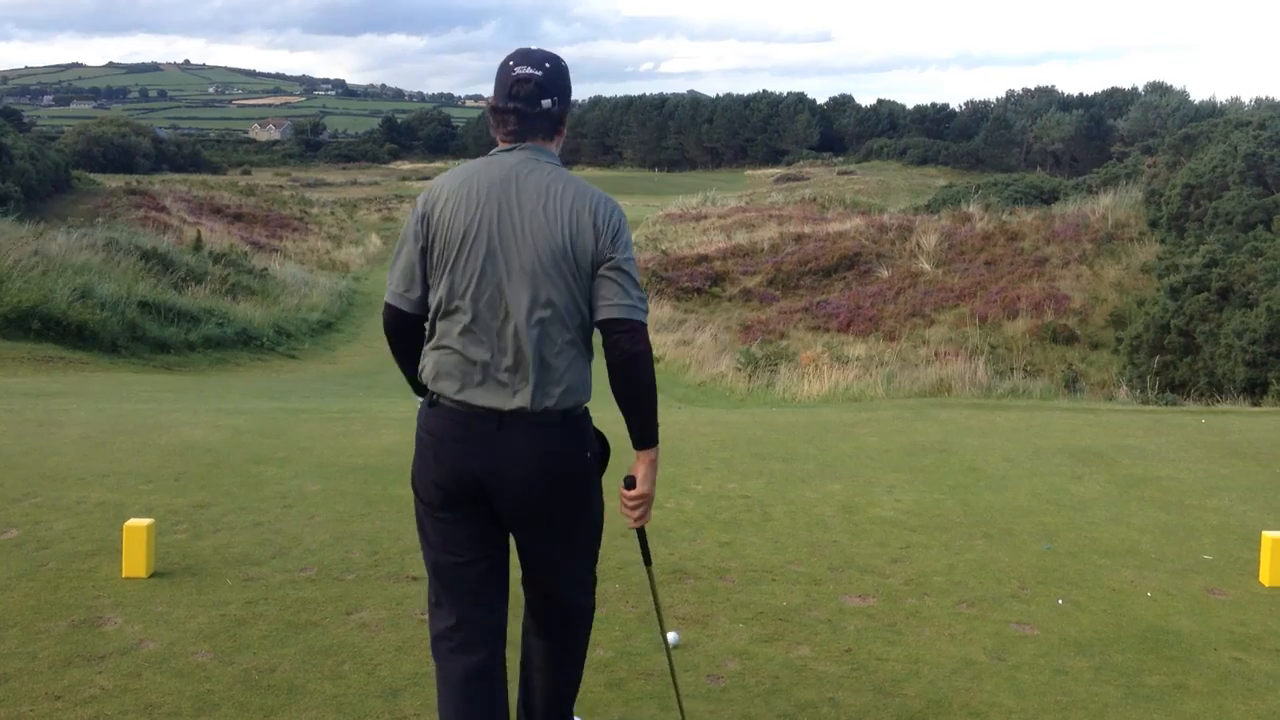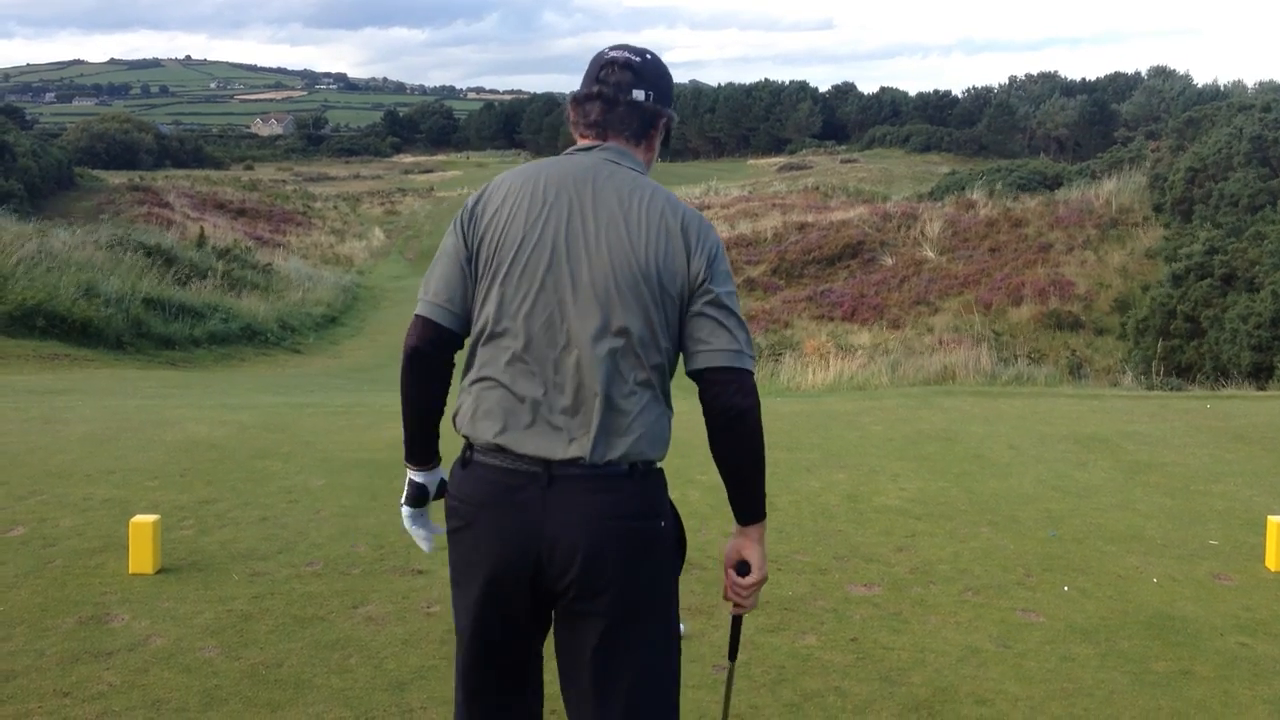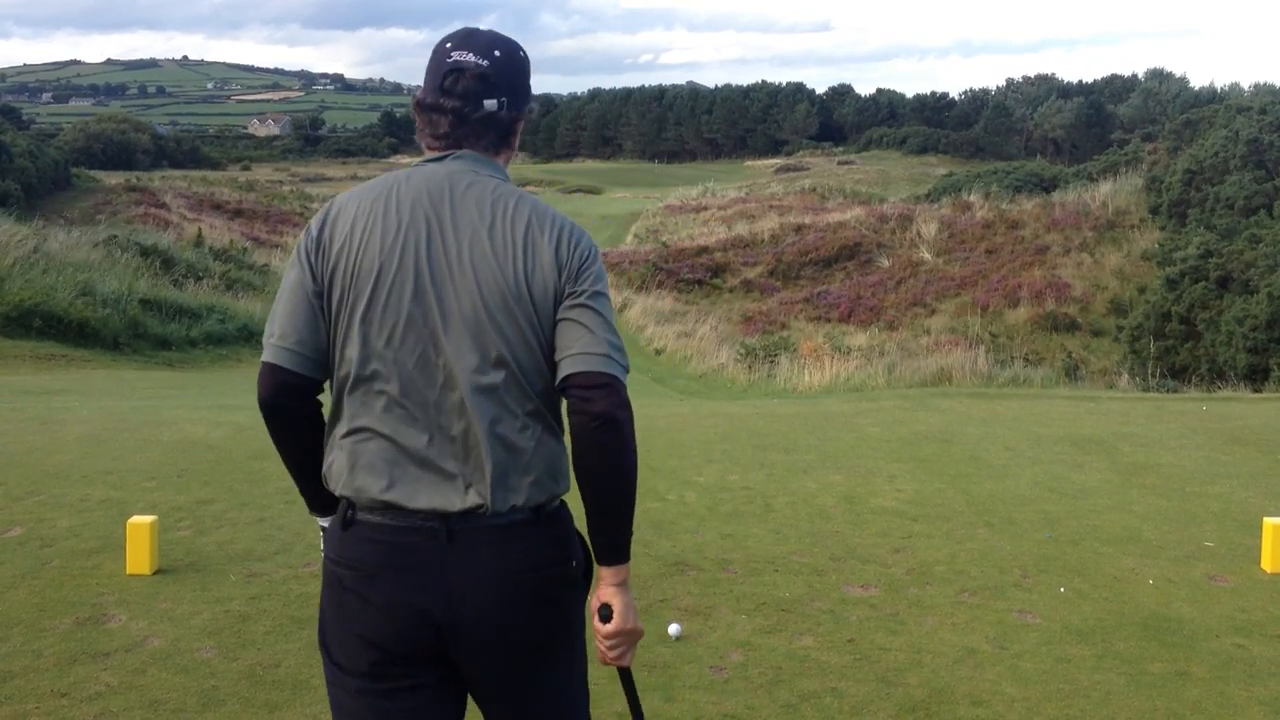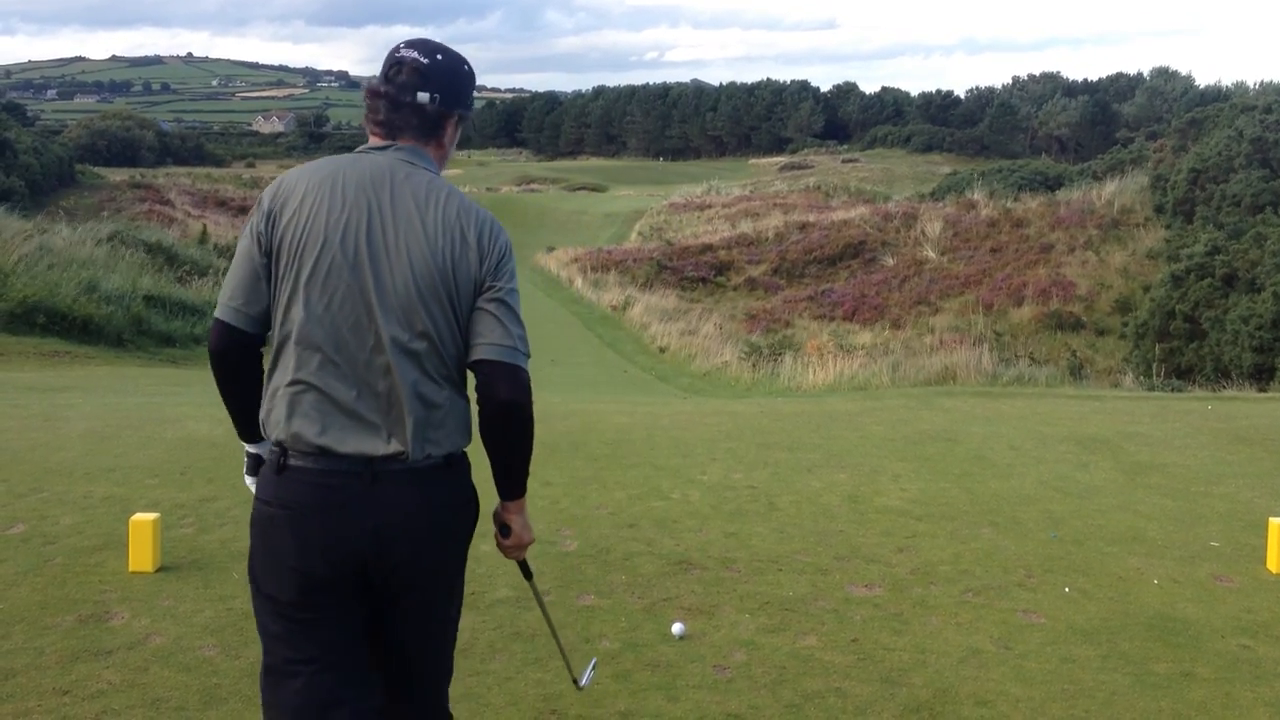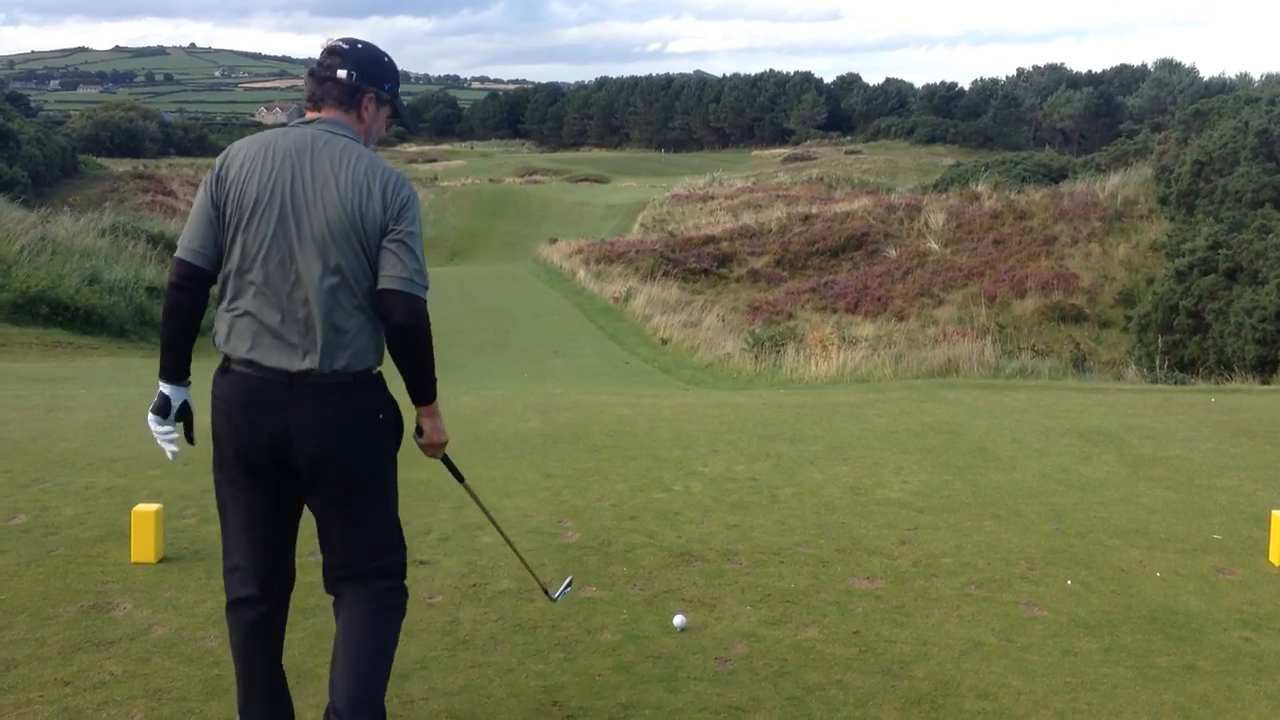
dt=0.7s
person 1, frame 1
left shoulder: (441, 194)
right shoulder: (595, 211)
left elbow: (399, 320)
right elbow: (626, 342)
right wrist: (645, 451)
left hip: (451, 437)
right hip: (551, 442)
left knee: (463, 624)
right knee: (560, 602)
person 1, frame 2
left shoulder: (493, 197)
right shoulder: (685, 230)
left elbow: (425, 345)
right elbow: (730, 396)
left wrist: (422, 466)
right wrist: (750, 527)
left hip: (489, 497)
right hip: (616, 511)
person 1, frame 3
left shoulder: (340, 219)
right shoulder: (558, 239)
left elbow: (281, 389)
right elbow: (601, 412)
left wrist: (331, 510)
right wrist: (612, 572)
left hip: (377, 559)
right hip: (518, 558)
person 1, frame 4
left shoulder: (289, 193)
right shoulder: (475, 227)
left elbow: (230, 342)
right elbow: (503, 386)
left wrist: (258, 441)
right wrist: (512, 500)
left hip: (306, 494)
right hip: (425, 501)
person 1, frame 5
left shoulder: (237, 160)
right shoulder: (386, 184)
left elbow: (186, 280)
right elbow: (405, 313)
left wrist: (172, 381)
right wrist: (427, 407)
left hip: (245, 397)
right hip: (343, 407)
left knee: (253, 584)
right knee: (369, 580)
